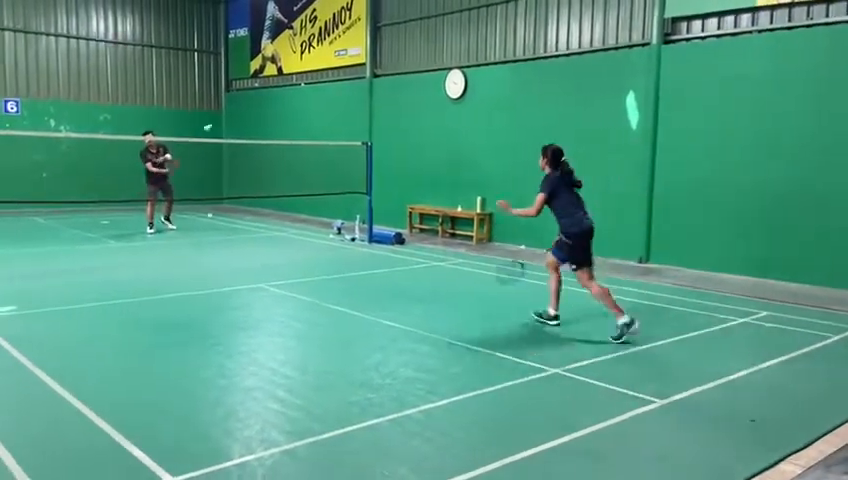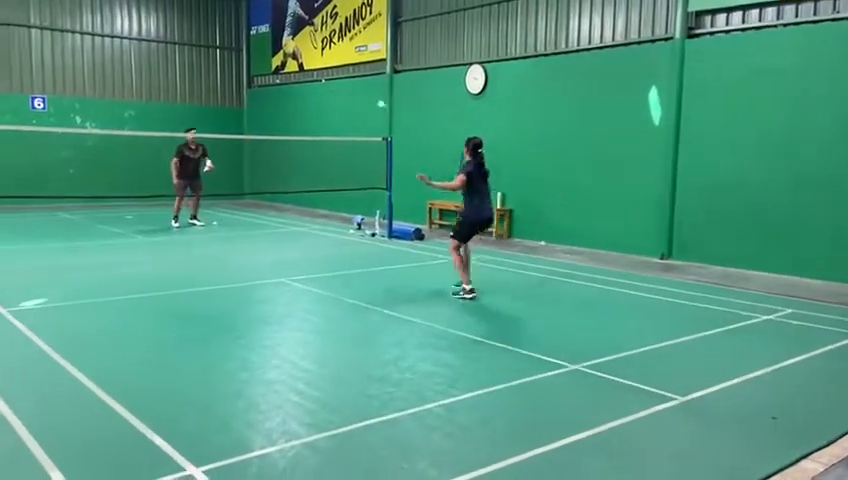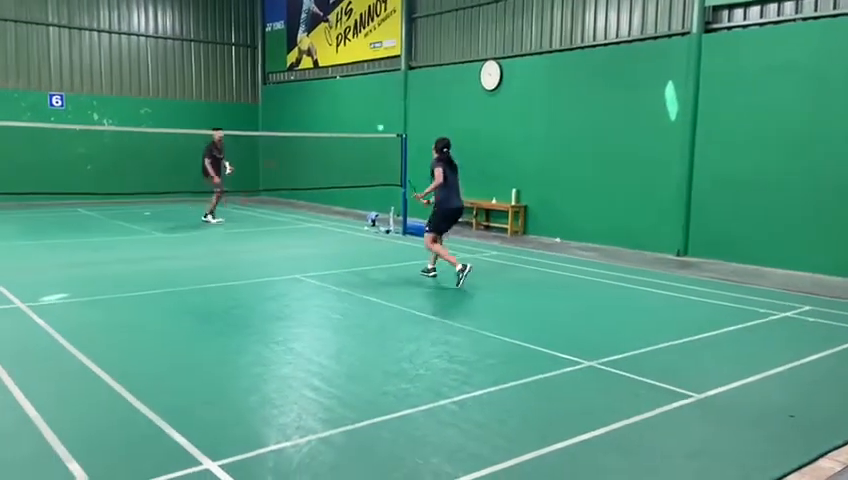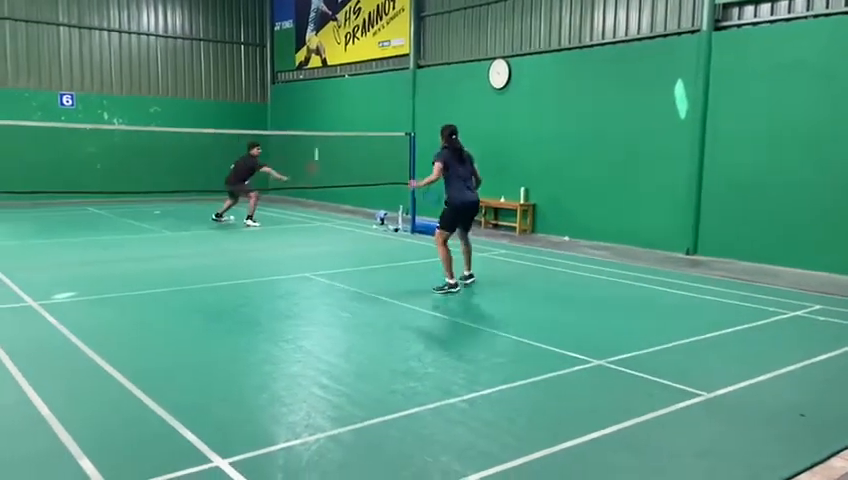
dt=0.5s
person 1, frame 1
left shoulder: (550, 179)
right shoulder: (562, 177)
left elbow: (534, 211)
left wrist: (511, 210)
right wrist: (563, 235)
left hip: (575, 232)
right hip: (577, 230)
left knee: (586, 281)
right knee: (551, 263)
left ankle: (624, 320)
right ankle: (552, 313)
person 1, frame 2
left shoulder: (468, 166)
right shoulder: (480, 166)
left elbow: (456, 186)
left wrist: (431, 183)
left hip: (474, 216)
right hip: (487, 215)
left knee: (454, 248)
right knee: (462, 243)
left ankle: (467, 288)
right ankle: (466, 280)
person 1, frame 3
left shoulder: (437, 162)
right shoulder: (451, 164)
left elbow: (439, 180)
left wrist: (424, 194)
right wrist: (430, 200)
left hip: (445, 207)
right hip: (457, 207)
left knee: (430, 243)
right knee: (436, 235)
left ankle: (460, 267)
right ankle: (431, 268)
person 1, frame 4
left shoulder: (443, 154)
right shoulder: (466, 154)
left elbow: (435, 176)
right elbow: (478, 179)
left wrist: (418, 184)
left hip: (456, 203)
right hip: (473, 201)
left knee: (440, 241)
right knee: (463, 236)
left ankle: (451, 282)
right ankle: (468, 273)
